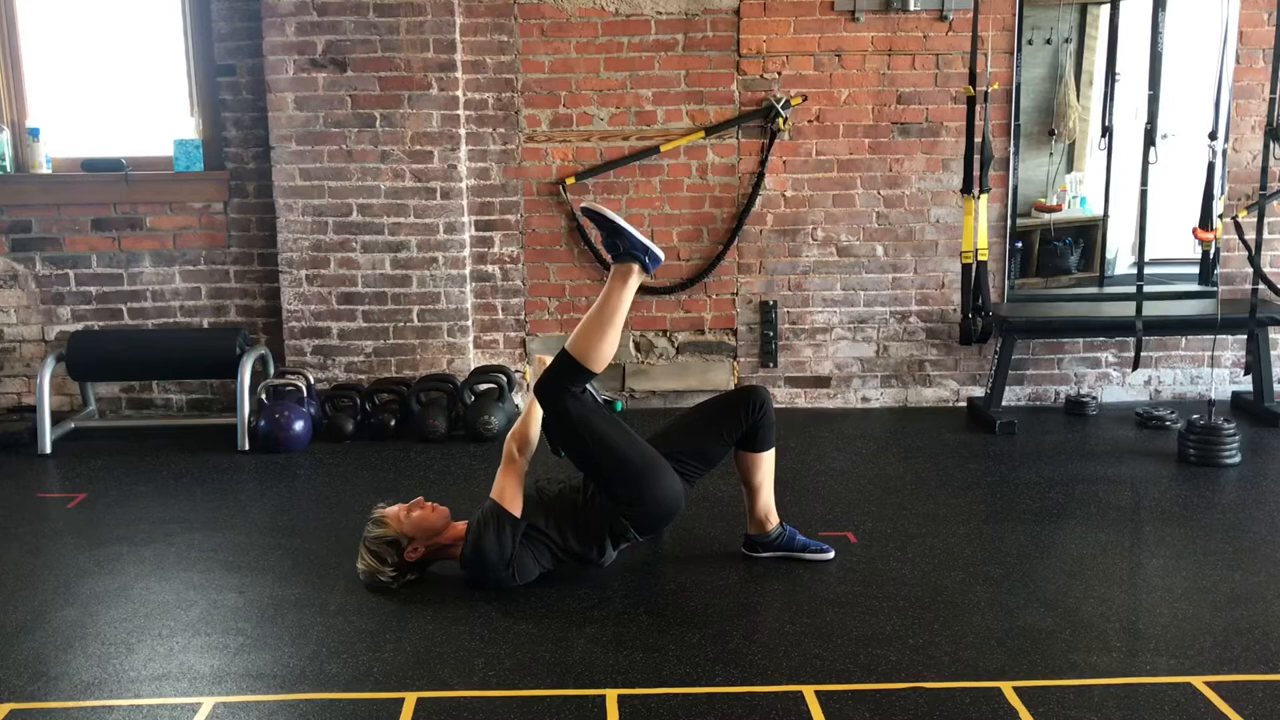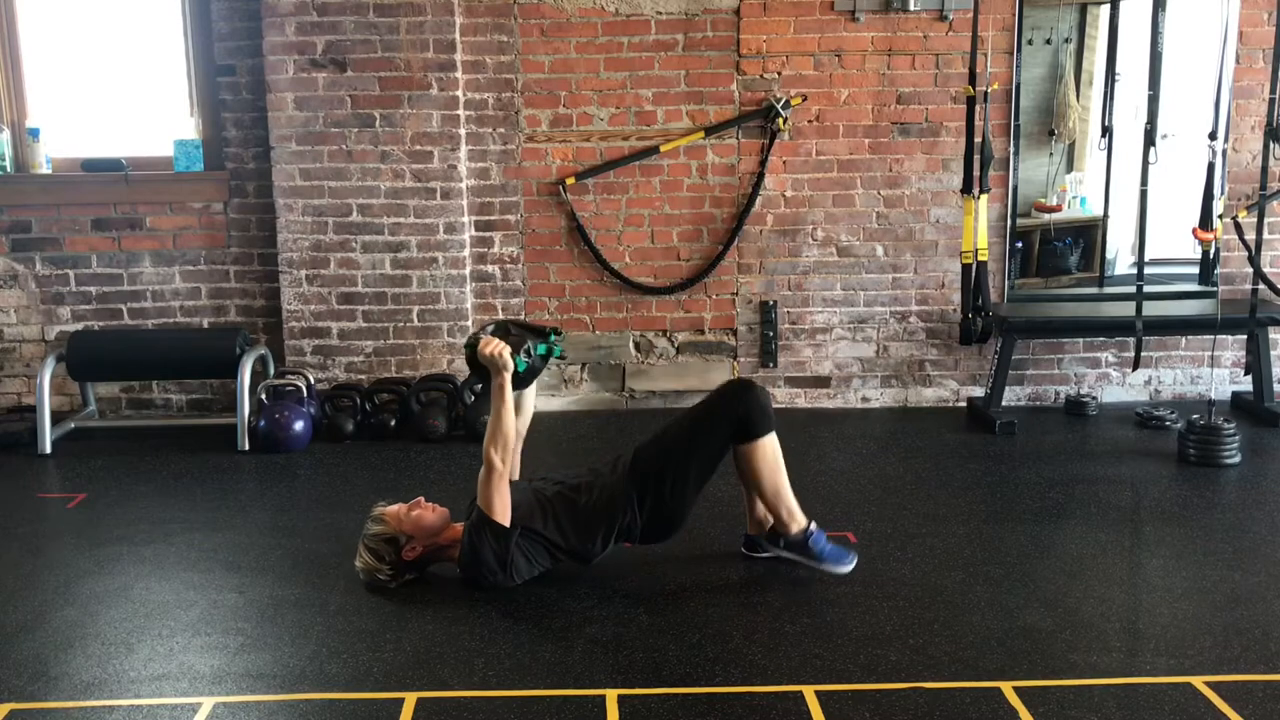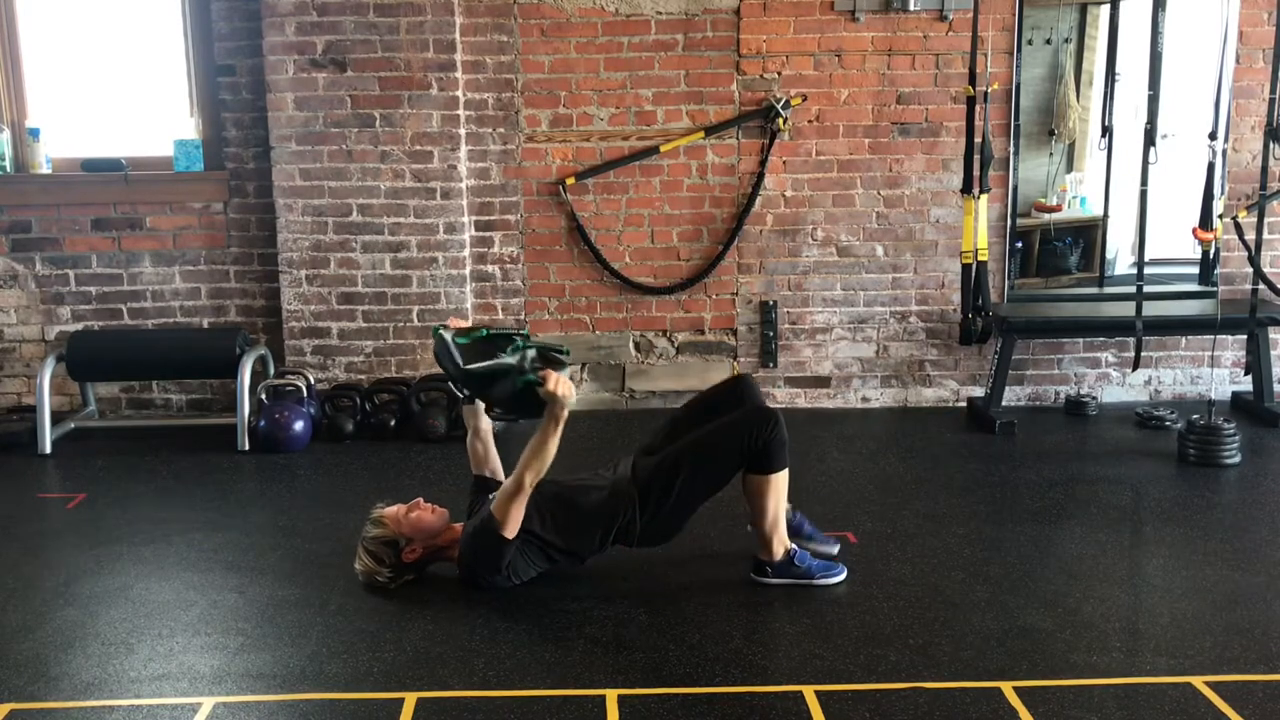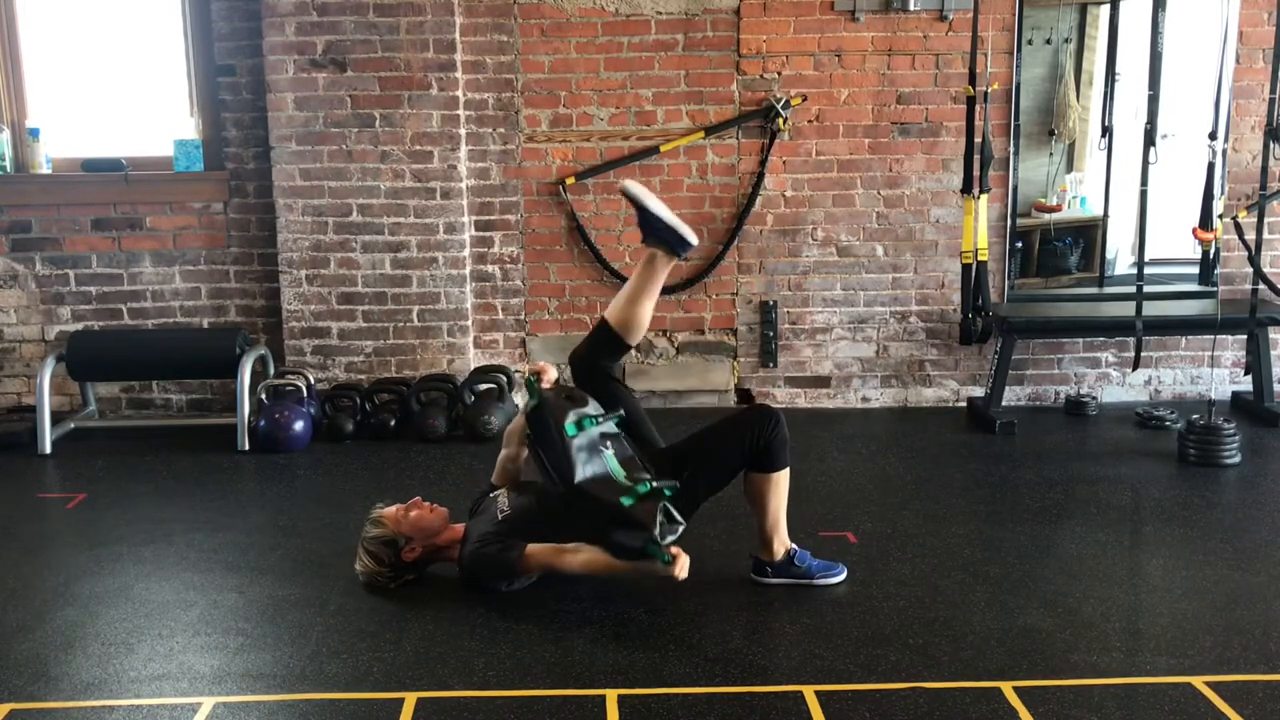
dt=1s
person 1, frame 1
left shoulder: (482, 532)
right shoulder: (484, 554)
right elbow: (517, 454)
right wrist: (542, 383)
left hip: (649, 487)
right hip: (644, 497)
left knee: (751, 402)
right knee: (558, 389)
left ankle: (766, 531)
right ankle: (629, 269)
person 1, frame 2
left shoulder: (474, 529)
right shoulder: (482, 557)
left elbow: (512, 445)
right elbow: (495, 463)
right wrist: (500, 377)
left hip: (625, 478)
right hip: (644, 502)
left knee: (745, 402)
right knee: (742, 400)
left ankle: (763, 530)
right ankle: (795, 532)
person 1, frame 3
left shoulder: (477, 513)
right shoulder: (481, 559)
left elbow: (479, 438)
right elbow: (523, 484)
right wrist: (556, 413)
left hip: (632, 473)
right hip: (645, 504)
left knee: (741, 391)
right knee: (762, 424)
left ankle: (780, 517)
right ankle: (776, 557)
person 1, frame 4
left shoulder: (484, 513)
right shoulder: (482, 557)
left elbow: (511, 450)
right elbow: (564, 558)
right wrist: (655, 565)
left knee: (590, 362)
right knee: (762, 423)
left ankle: (663, 253)
right ankle: (776, 558)
